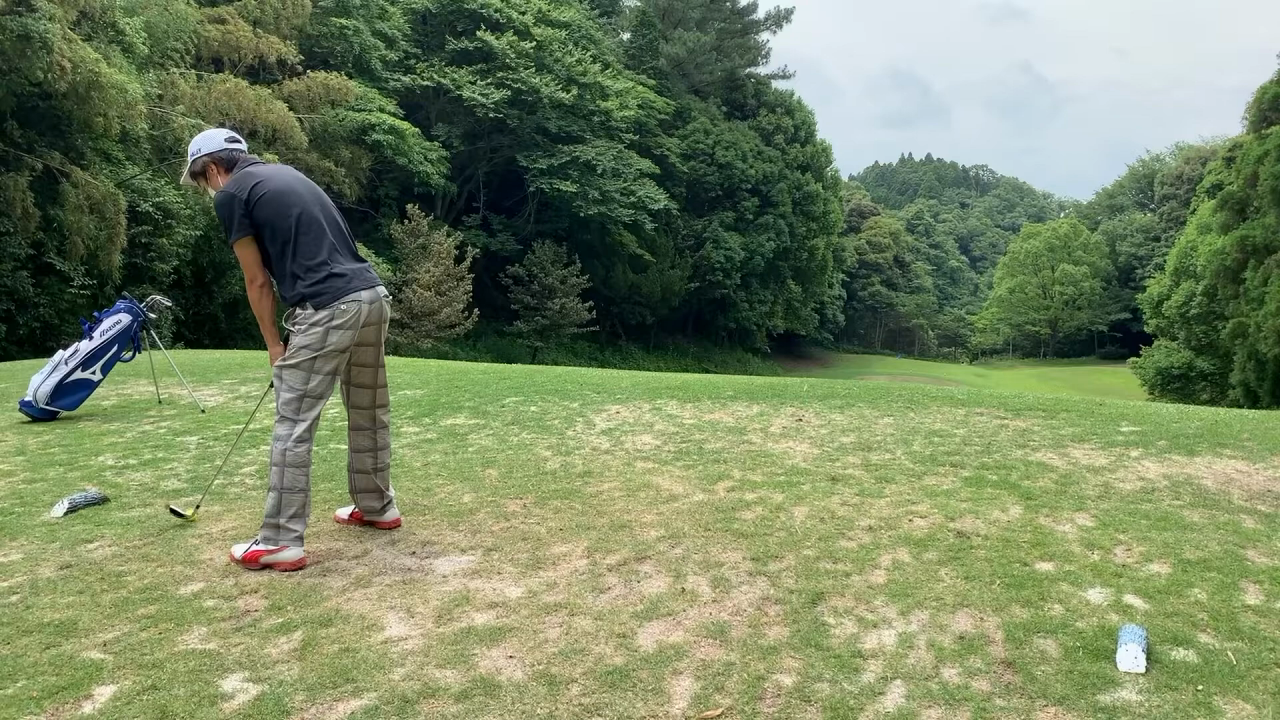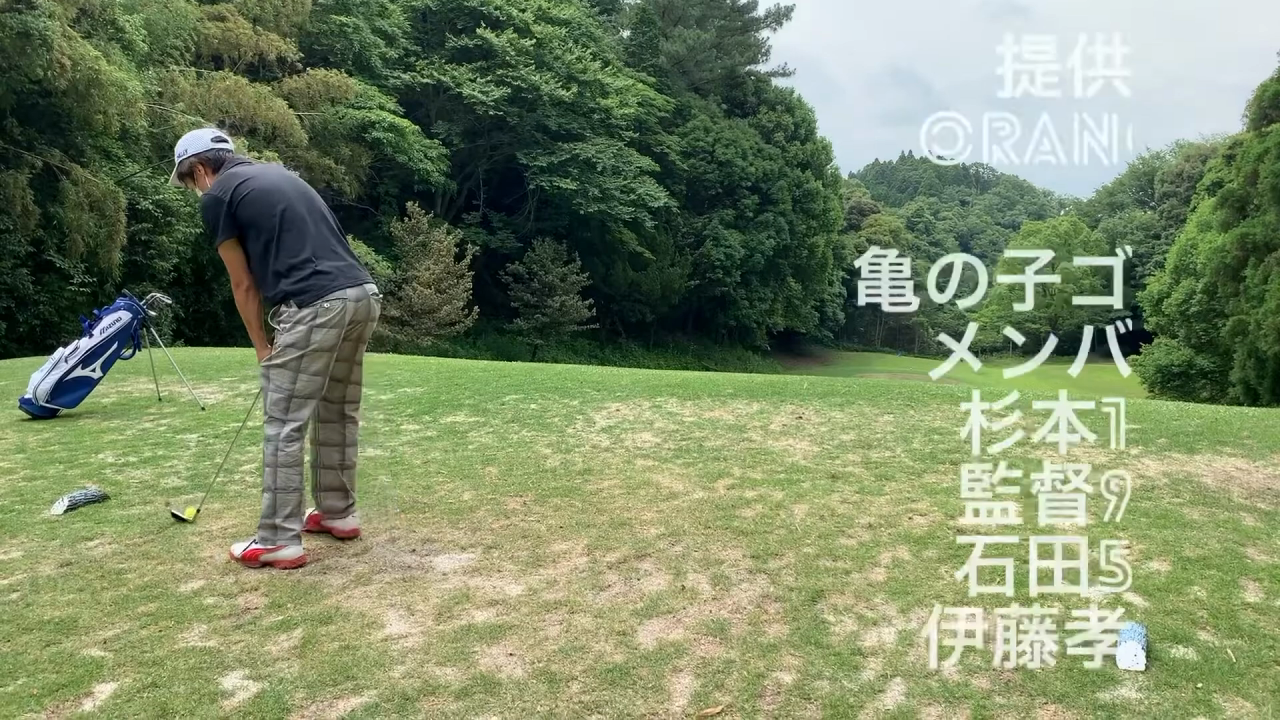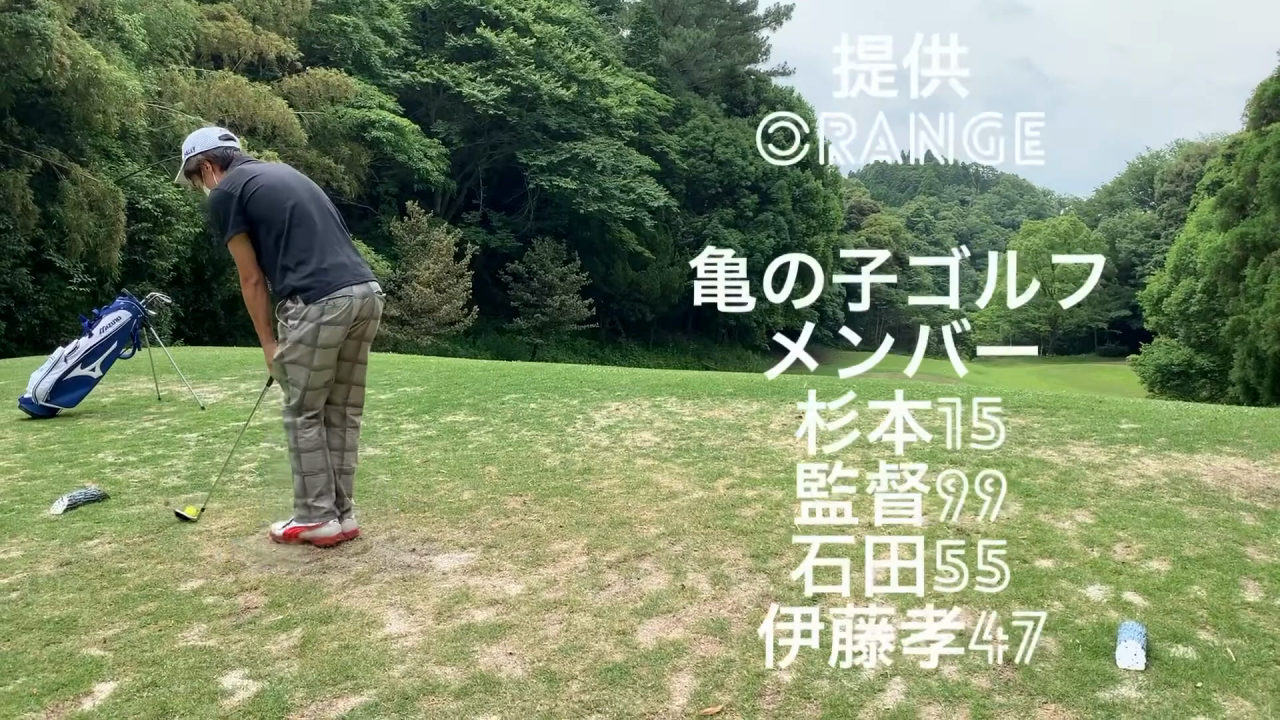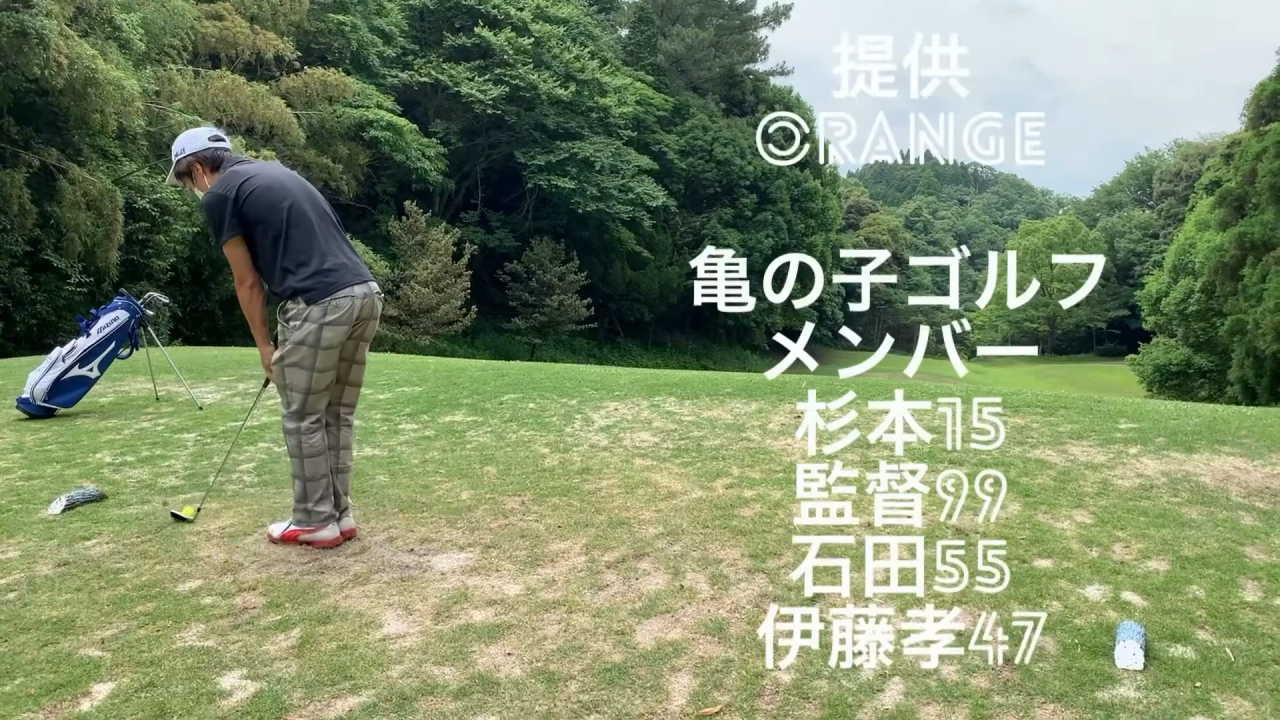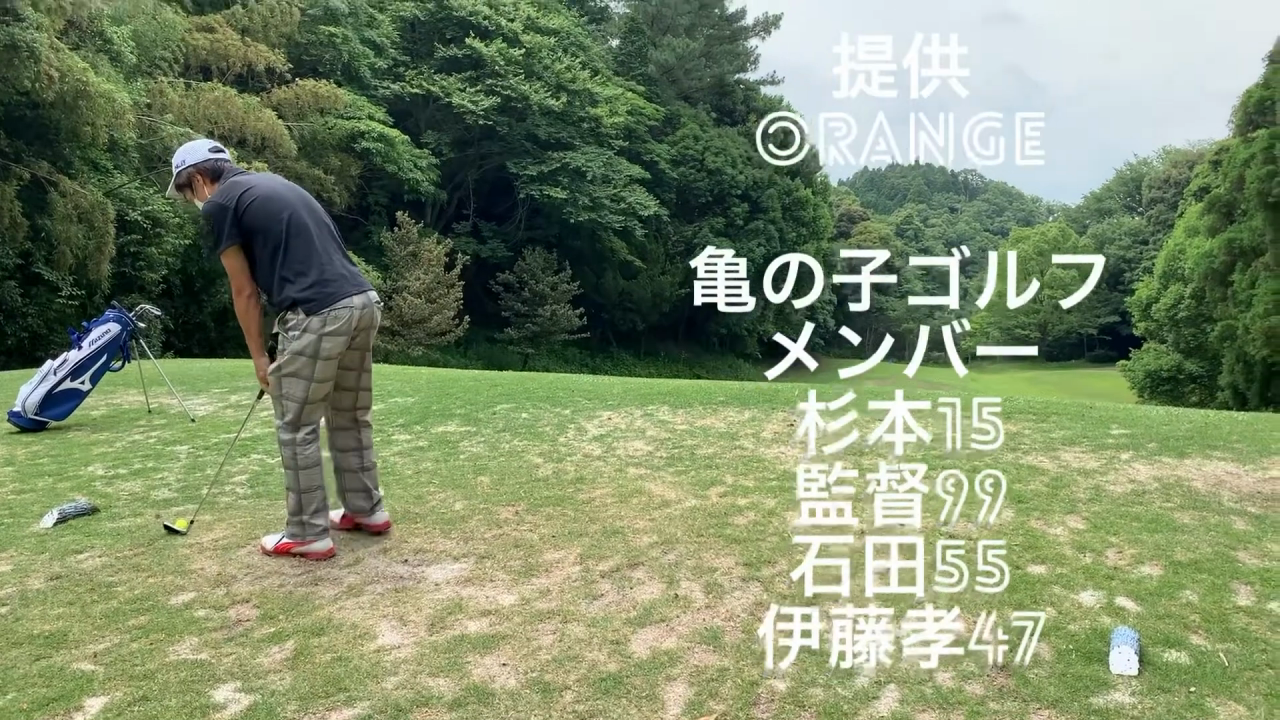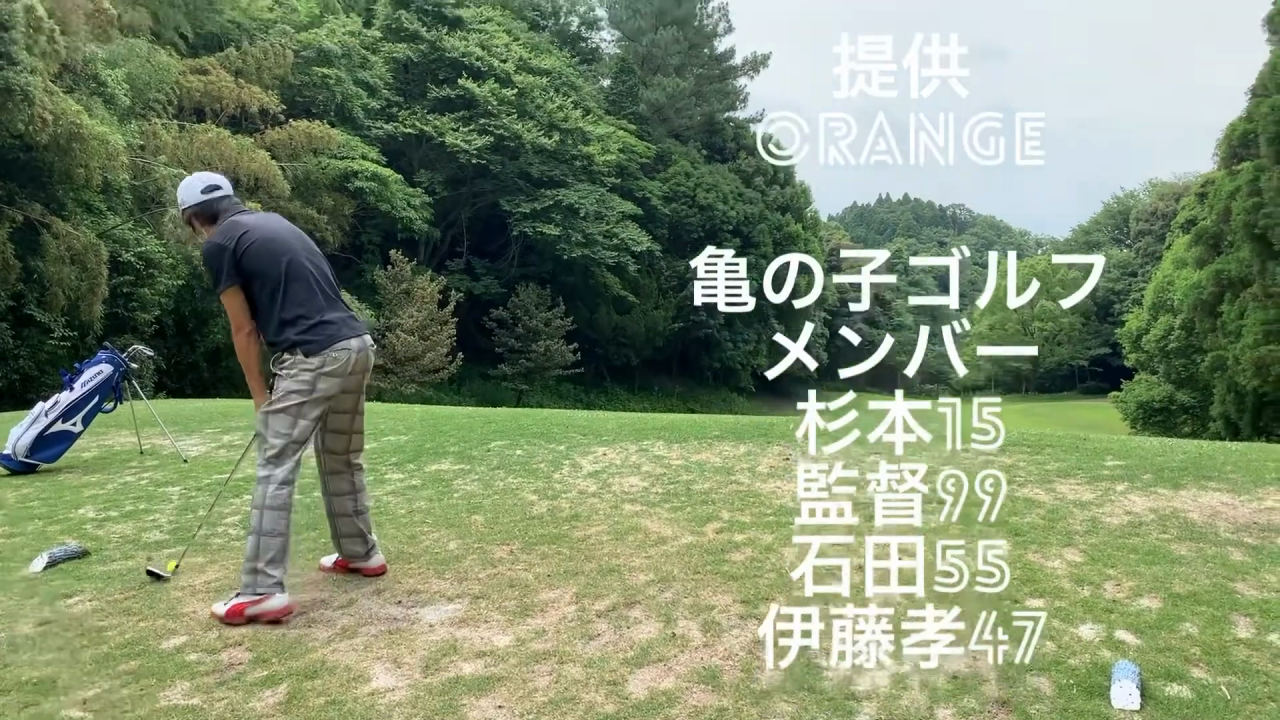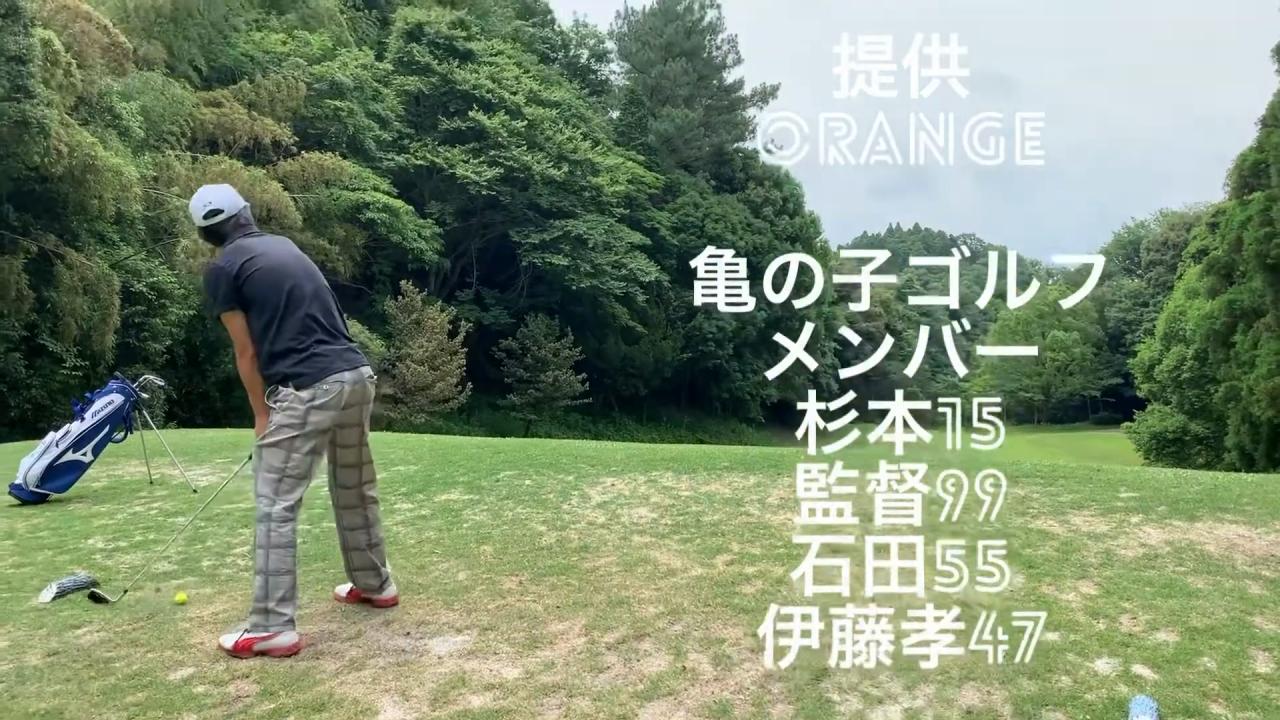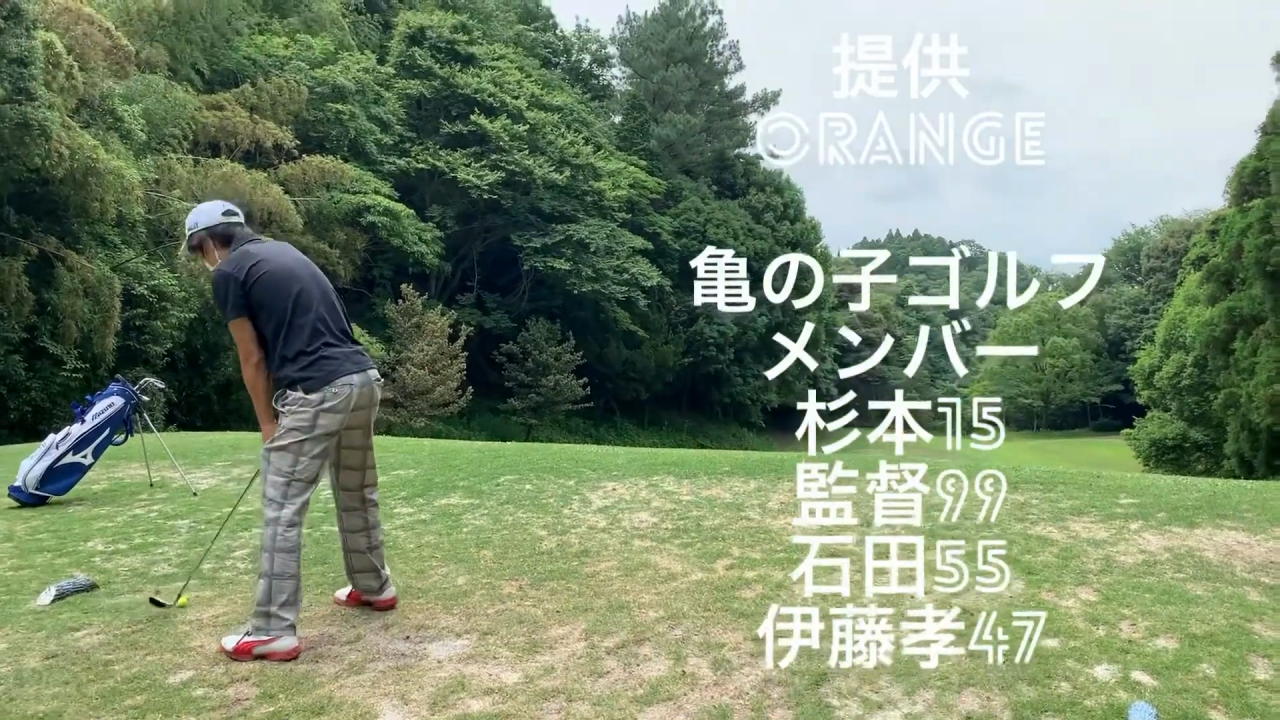
dt=0.4s
person 1, frame 1
left shoulder: (231, 196)
right shoulder: (287, 175)
left elbow: (258, 282)
left wrist: (274, 344)
right wrist: (284, 342)
left hip: (327, 310)
right hip: (372, 296)
left knee: (293, 426)
right knee: (369, 413)
left ankle: (281, 540)
right ankle: (377, 506)
person 1, frame 2
left shoulder: (217, 197)
right shoulder: (277, 174)
left elbow: (244, 284)
left wrist: (262, 346)
right wrist: (273, 341)
left hip: (314, 308)
right hip: (363, 295)
left knee: (284, 427)
right knee: (339, 411)
left ankle: (279, 539)
right ankle: (338, 511)
person 1, frame 3
left shoulder: (225, 193)
right shoulder: (282, 173)
left elbow: (253, 279)
left wrist: (268, 342)
right wrist: (279, 339)
left hip: (318, 303)
right hip: (367, 292)
left knee: (303, 415)
right knee: (343, 414)
left ankle: (316, 517)
right ankle: (340, 513)
person 1, frame 4
left shoulder: (219, 195)
right shoulder: (274, 172)
left elbow: (248, 282)
left wrist: (265, 345)
right wrist: (278, 342)
left hip: (319, 304)
right hip: (366, 292)
left knee: (304, 418)
right knee: (337, 414)
left ankle: (315, 521)
right ankle: (338, 512)
person 1, frame 5
left shoulder: (218, 205)
right shoulder: (273, 184)
left elbow: (245, 292)
left wrist: (259, 357)
right wrist: (280, 337)
left hip: (318, 315)
right hip: (364, 301)
left knee: (296, 429)
right knee: (350, 416)
left ankle: (308, 533)
right ankle: (367, 508)
person 1, frame 6
left shoulder: (218, 245)
right shoulder: (273, 222)
left elbow: (245, 330)
left wrist: (260, 394)
right wrist: (271, 389)
left hip: (314, 358)
right hip: (357, 344)
left knee: (275, 471)
right knee: (342, 459)
left ankle: (263, 590)
right ankle: (361, 552)
person 1, frame 7
left shoulder: (221, 269)
right shoulder: (285, 247)
left elbow: (247, 353)
left wrist: (262, 415)
right wrist: (271, 410)
left hip: (307, 390)
right hip: (356, 375)
left knee: (275, 508)
right knee: (356, 490)
left ankle: (273, 626)
right ankle: (374, 583)
person 1, frame 8
left shoulder: (228, 274)
right shoulder: (285, 252)
left elbow: (253, 360)
left wrist: (268, 424)
right wrist: (276, 421)
left hip: (317, 393)
right hip: (364, 378)
left knee: (283, 511)
right knee: (357, 494)
left ankle: (274, 630)
right ankle: (374, 586)
